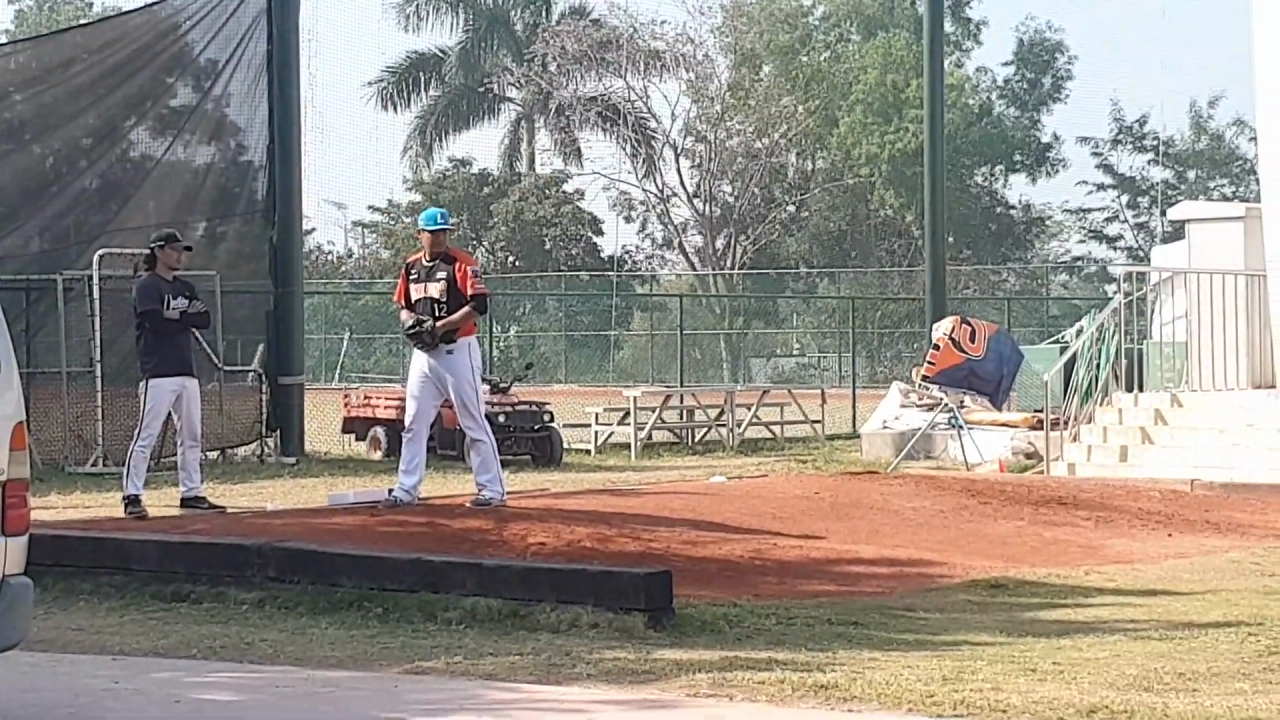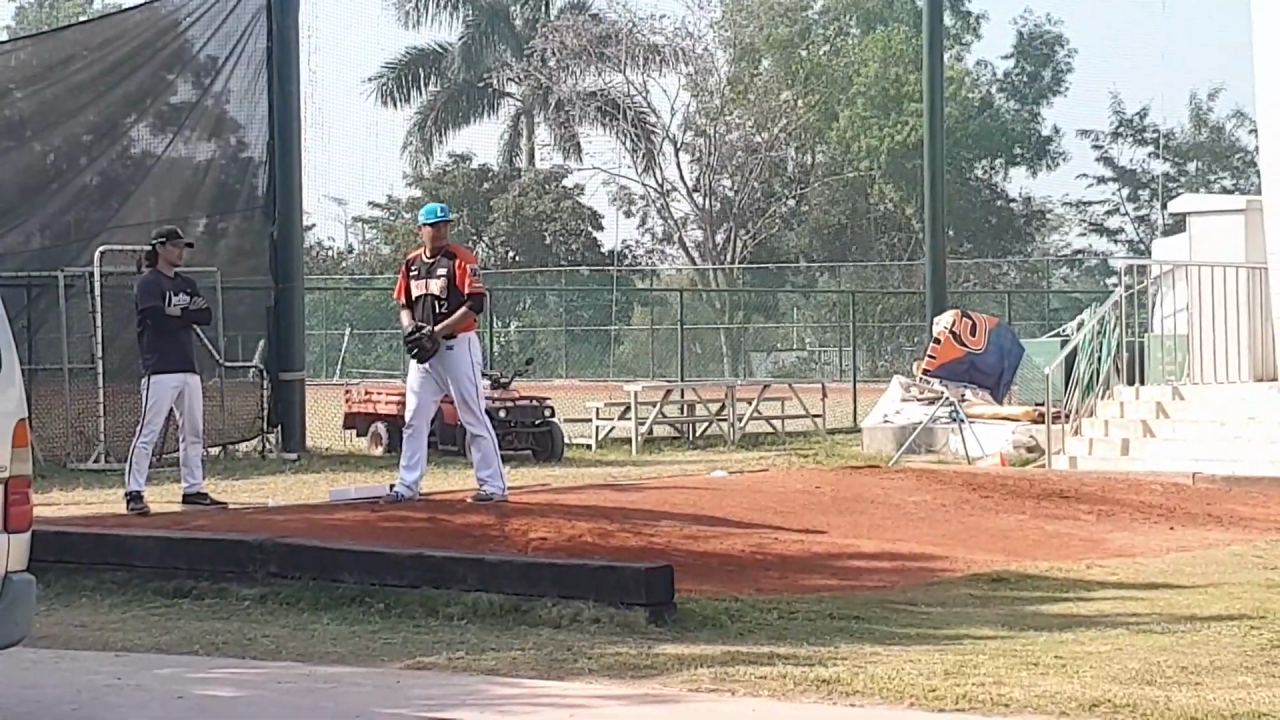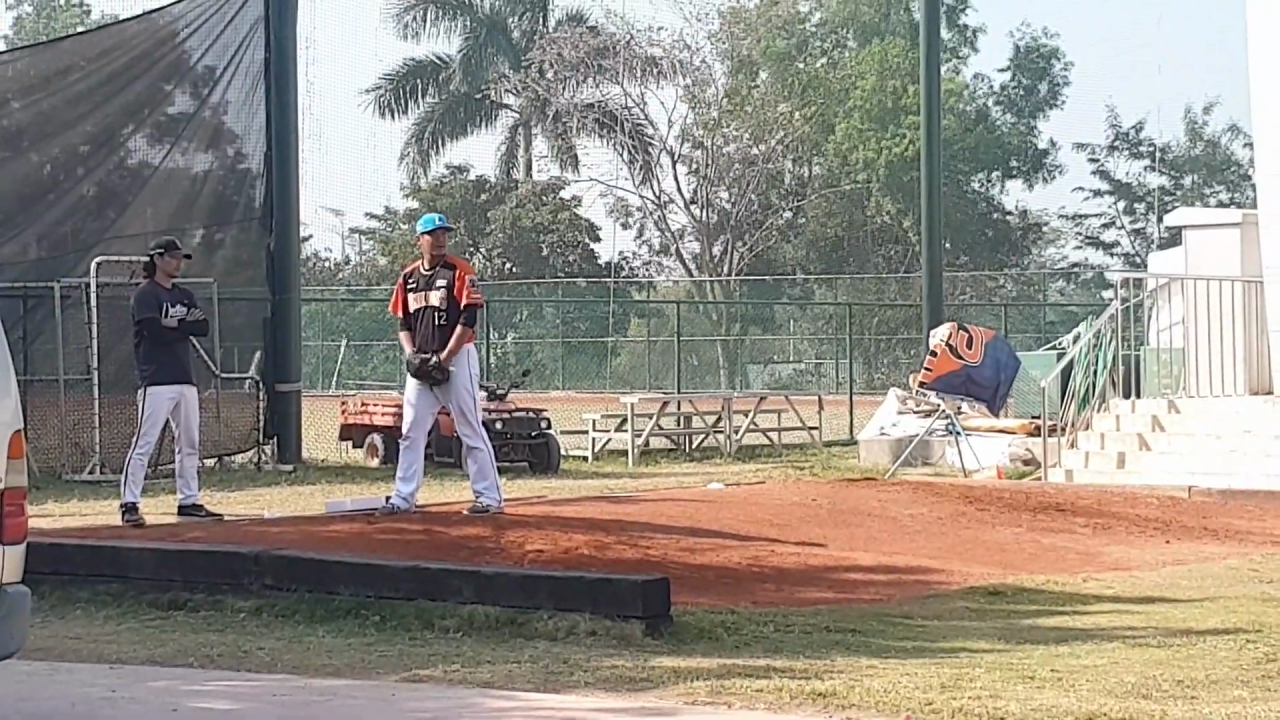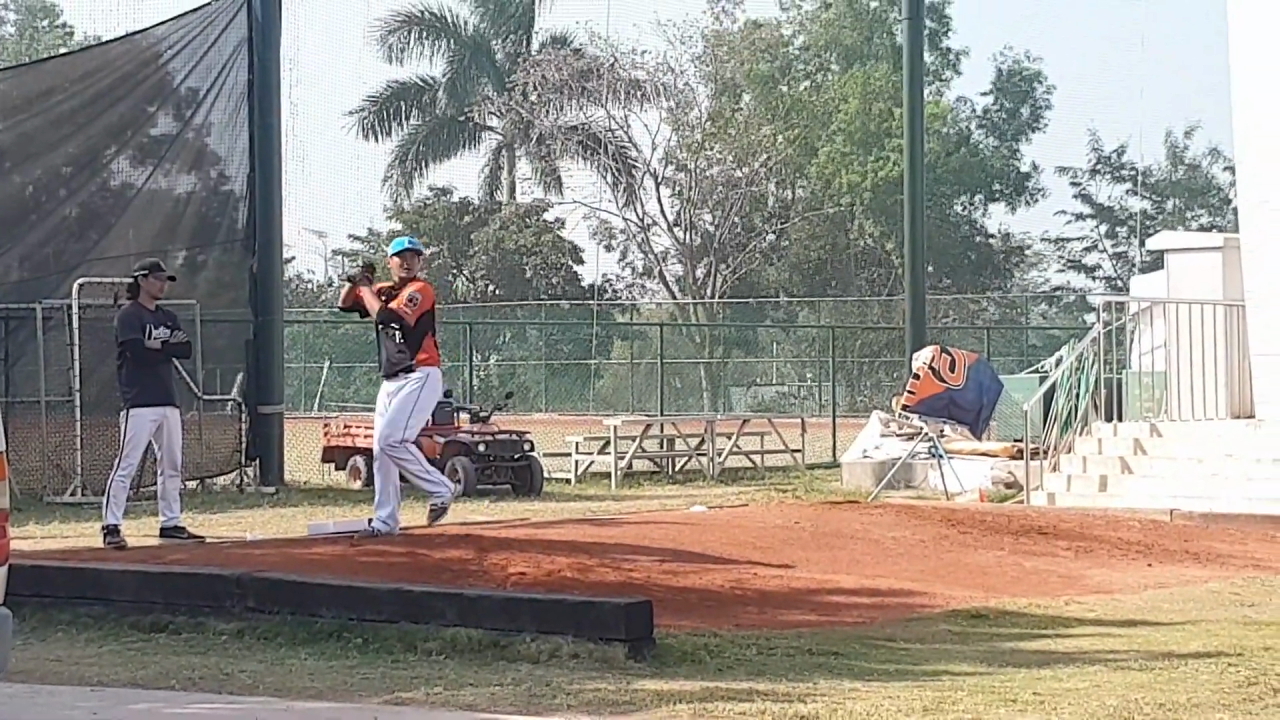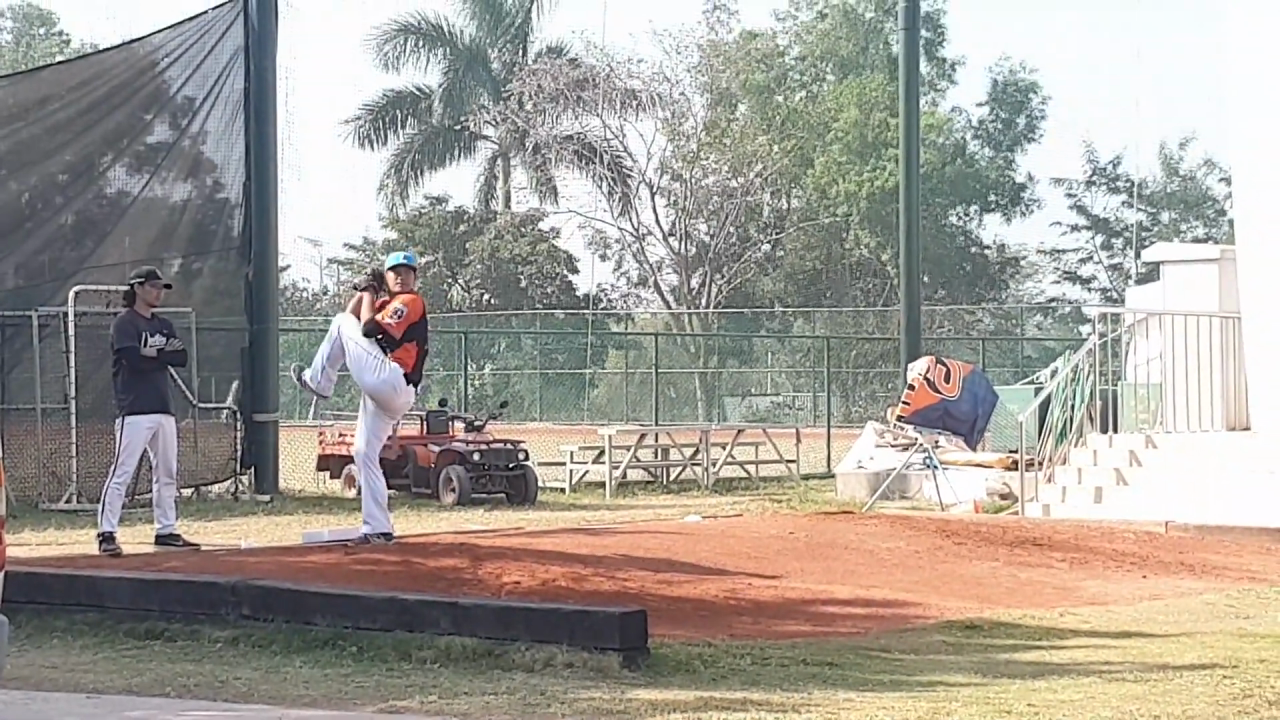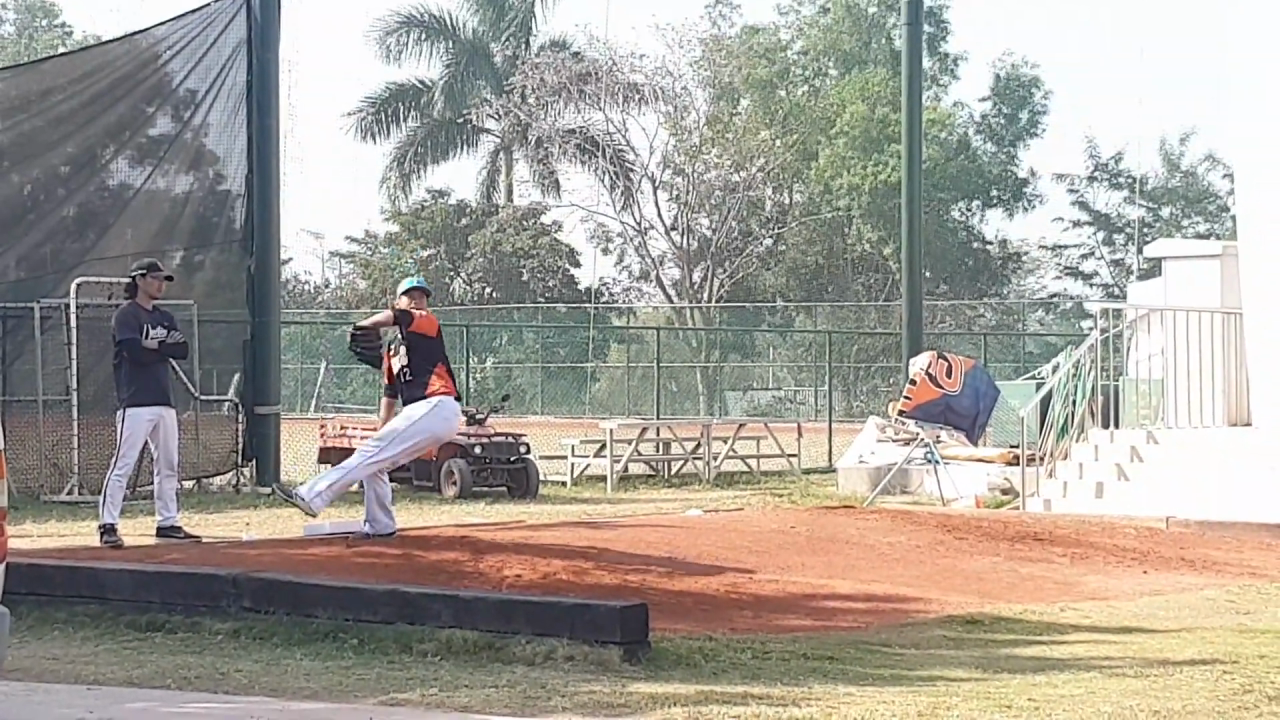
dt=0.4s
person 1, frame 1
left shoulder: (462, 262)
right shoulder: (411, 266)
left elbow: (479, 305)
right elbow: (403, 306)
left wrist: (439, 326)
right wrist: (410, 319)
left hip: (458, 351)
right hip: (423, 353)
left knee: (473, 422)
right knee: (414, 423)
left ankle: (493, 489)
right ankle: (406, 490)
person 1, frame 2
left shoulder: (462, 259)
right shoulder: (411, 263)
left elbow: (475, 305)
right elbow: (404, 305)
left wrist: (437, 331)
right wrist: (410, 327)
left hip: (457, 347)
left knee: (473, 417)
right knee: (414, 419)
left ankle: (494, 485)
right ankle: (406, 485)
person 1, frame 3
left shoulder: (460, 271)
right shoulder: (408, 277)
left elbow: (468, 320)
right elbow: (404, 323)
left wrist: (443, 360)
right wrist: (410, 354)
left hip: (458, 360)
left knee: (470, 430)
right knee: (411, 430)
left ankle: (490, 497)
right ankle: (403, 498)
person 1, frame 4
left shoulder: (421, 290)
right shoulder: (387, 289)
left elbow: (386, 316)
right elbow: (346, 304)
left wrist: (365, 288)
right wrist: (355, 283)
left hip: (421, 378)
right hip: (391, 382)
left knee: (395, 445)
right knee: (383, 450)
left ankle: (440, 490)
right ankle: (386, 521)
person 1, frame 5
left shoulder: (410, 302)
right shoulder: (386, 303)
left elbow: (370, 330)
right elbow: (351, 328)
left wrist: (366, 296)
right wrist: (364, 295)
left hip: (388, 381)
right hip: (391, 393)
left knee: (341, 324)
right knee: (365, 456)
left ankle: (319, 381)
right ankle: (377, 529)
person 1, frame 6
left shoulder: (426, 321)
right shoulder: (394, 347)
left elbow: (399, 316)
right elbow: (391, 390)
left wrist: (365, 324)
right wrist: (381, 428)
left hip: (439, 410)
right hip: (421, 413)
left knee: (374, 452)
right knee: (374, 466)
left ankle: (311, 497)
right ankle: (380, 525)
person 2, frame 1
left shoulder: (186, 288)
right shoulder: (146, 286)
left elbow: (205, 319)
right elbow: (157, 323)
left wrist: (177, 316)
right wrist: (187, 317)
left hip: (187, 372)
right hip: (158, 374)
left knee: (191, 436)
right knee: (146, 436)
left ankle: (191, 494)
right ankle: (132, 496)
person 2, frame 2
left shoulder: (188, 284)
right shoulder: (148, 283)
left elbow: (206, 316)
right elbow: (159, 320)
left wrist: (178, 313)
right wrist: (189, 314)
left hip: (188, 368)
right hip: (160, 370)
left knee: (193, 432)
right knee: (148, 432)
left ankle: (193, 490)
right ankle: (134, 493)
person 2, frame 3
left shoulder: (185, 295)
right shoulder: (145, 294)
left elbow: (203, 327)
right elbow: (155, 331)
left wrist: (175, 323)
right wrist: (186, 326)
left hip: (185, 380)
right hip: (157, 381)
left knee: (189, 444)
right knee: (144, 443)
left ankle: (189, 501)
right ankle: (129, 504)
person 2, frame 4
left shoulder: (169, 317)
right shoulder: (128, 315)
left elbow: (186, 350)
right elbow: (139, 353)
left wrist: (158, 346)
right wrist: (169, 347)
left hip: (168, 402)
right hip: (139, 403)
left knee: (172, 466)
right knee: (126, 465)
left ankle: (171, 524)
right ankle: (111, 526)
person 2, frame 5
left shoulder: (164, 325)
right shoulder: (124, 323)
left elbow: (182, 358)
right elbow: (134, 361)
left wrist: (154, 353)
right wrist: (165, 356)
left hip: (163, 409)
right hip: (135, 411)
left knee: (167, 473)
right knee: (122, 473)
left ankle: (166, 531)
right ankle: (107, 534)
person 2, frame 6
left shoulder: (166, 318)
right shoulder: (126, 315)
left elbow: (183, 351)
right elbow: (135, 353)
left wrist: (155, 345)
right wrist: (166, 348)
left hip: (164, 402)
right hip: (136, 403)
left knee: (168, 466)
right knee: (123, 465)
left ankle: (167, 523)
right ankle: (108, 526)
